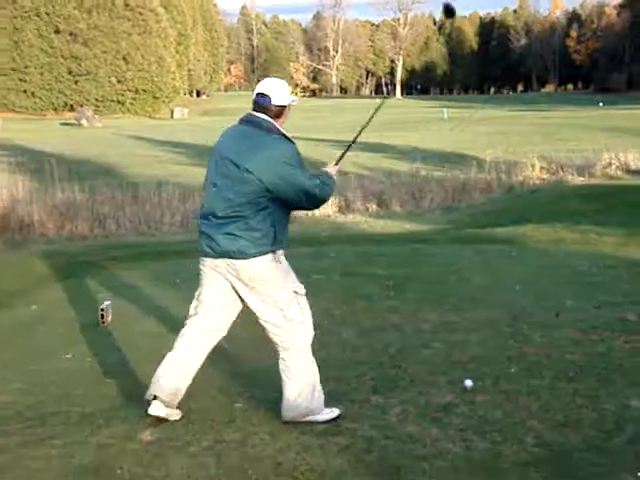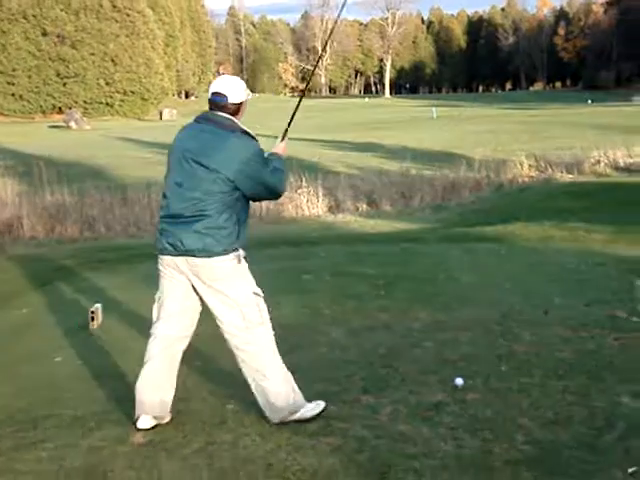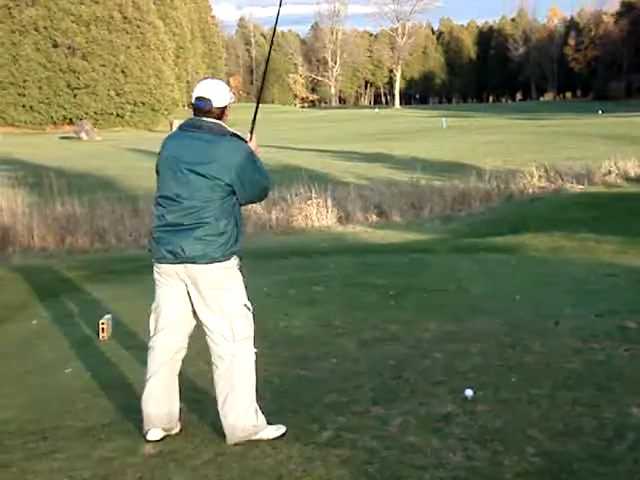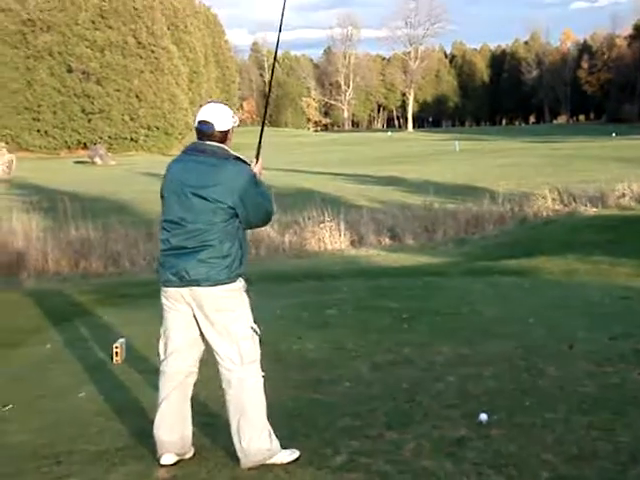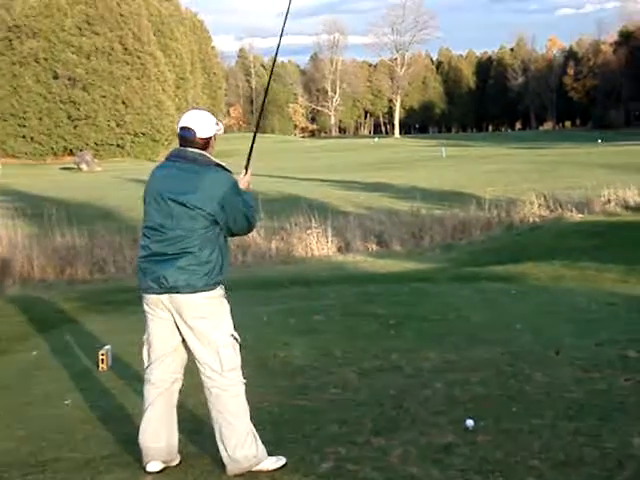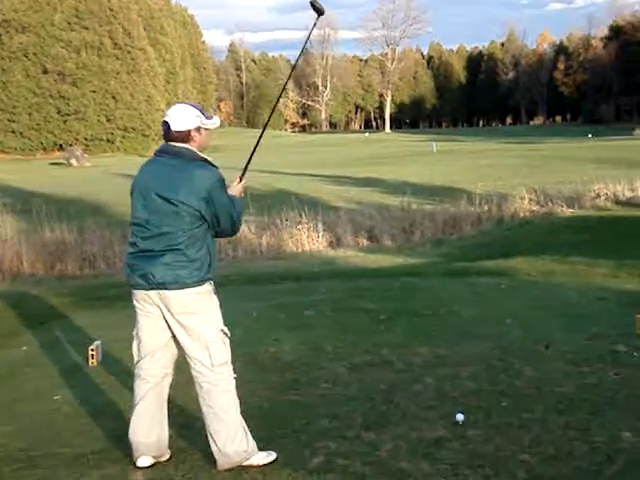
dt=0.2s
person 1, frame 1
left shoulder: (230, 136)
right shoulder: (276, 148)
right elbow: (309, 195)
left wrist: (304, 180)
right wrist: (326, 178)
left hip: (216, 250)
right hip: (254, 254)
left knee: (204, 322)
right knee: (294, 326)
left ankle: (164, 395)
right ankle: (303, 405)
person 1, frame 2
left shoulder: (186, 135)
right shoulder: (240, 147)
right elbow: (271, 188)
right wrist: (275, 157)
left hip: (172, 250)
right hip: (216, 254)
left knee: (168, 329)
right knee: (251, 328)
left ankle: (149, 409)
right ankle: (284, 404)
person 1, frame 3
left shoulder: (171, 144)
right shoulder: (234, 150)
right elbow: (259, 189)
right wrist: (252, 155)
left hip: (168, 257)
right hip: (213, 260)
left knee: (165, 339)
right knee: (233, 342)
left ankle: (158, 421)
right ankle: (242, 424)
person 1, frame 4
left shoulder: (175, 168)
right shoulder: (237, 174)
right elbow: (261, 215)
right wrist: (256, 179)
left hip: (174, 281)
right hip: (218, 283)
left knee: (176, 363)
right knee: (241, 366)
left ankle: (171, 444)
right ankle: (257, 448)
person 1, frame 5
left shoulder: (158, 175)
right shoulder: (219, 181)
right elbow: (243, 224)
right wrist: (244, 192)
left hip: (155, 288)
right hip: (198, 290)
left knee: (159, 371)
right knee: (223, 374)
left ankle: (157, 452)
right ankle: (242, 456)
person 1, frame 6
left shoulder: (146, 171)
right shoulder: (204, 176)
right elbow: (228, 225)
right wrist: (234, 197)
left hip: (144, 283)
right hip: (187, 286)
left knee: (150, 366)
right knee: (213, 368)
left ankle: (147, 446)
right ankle: (233, 450)
